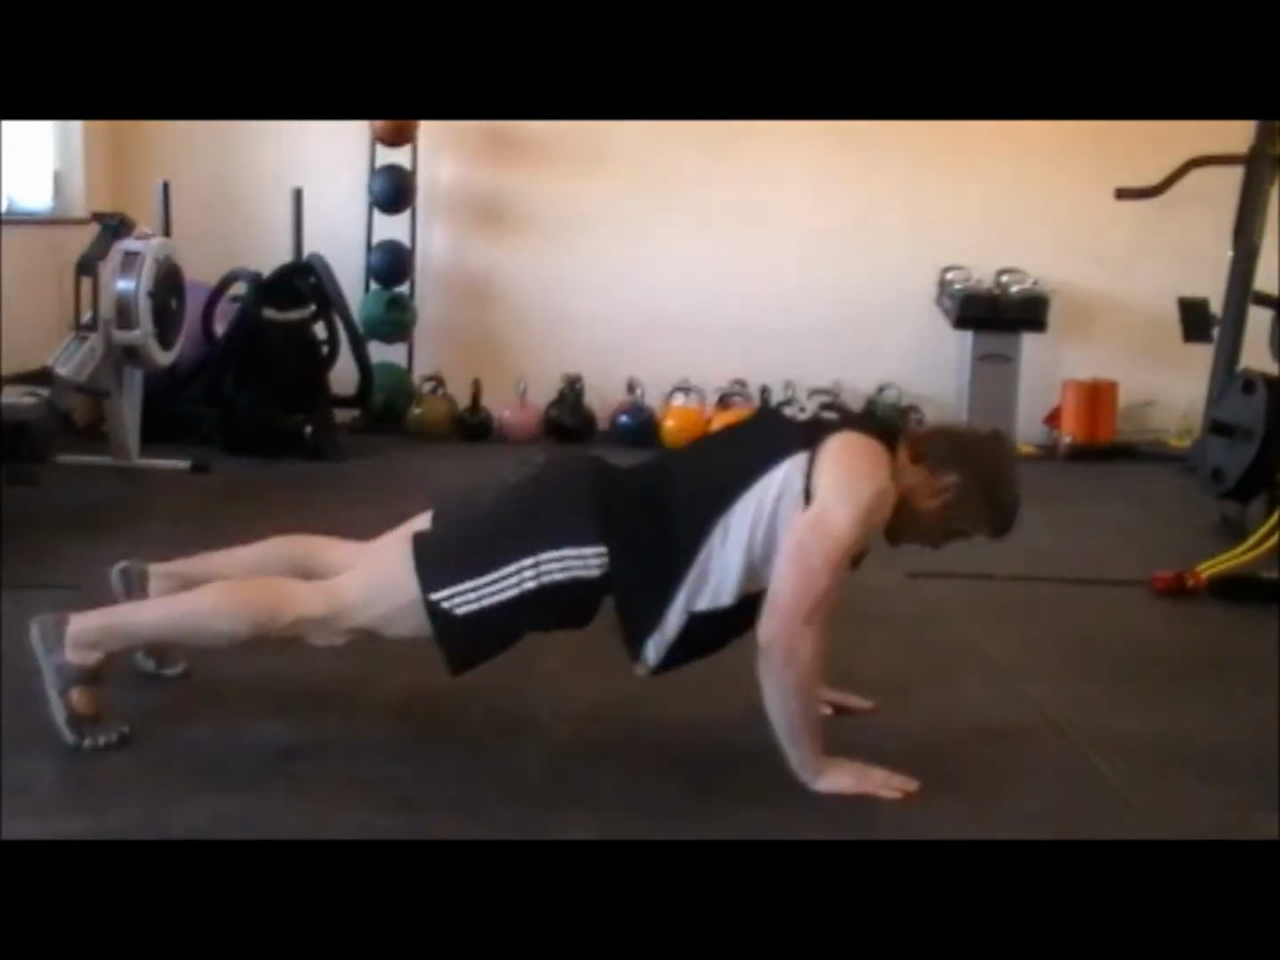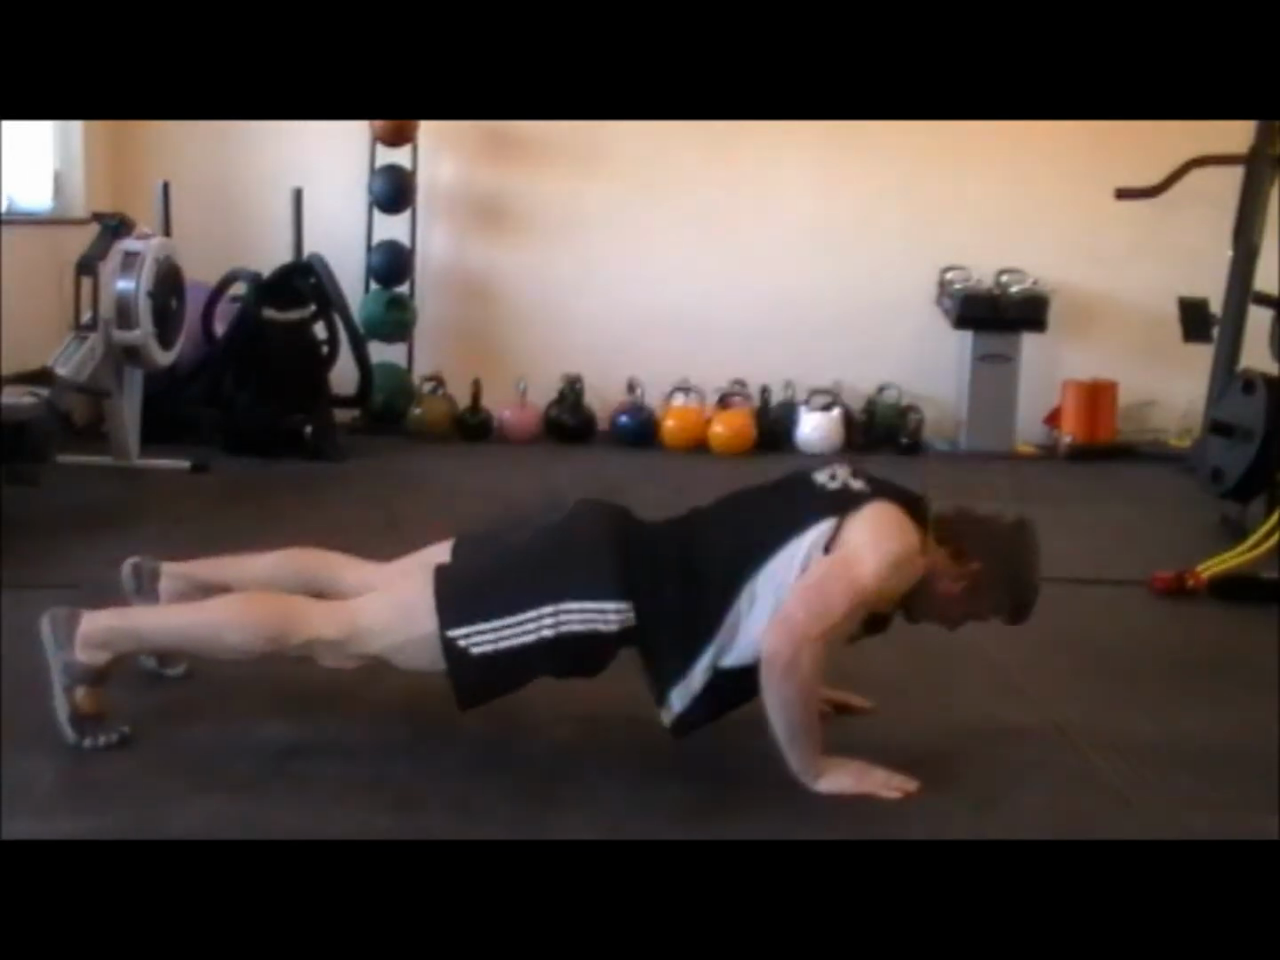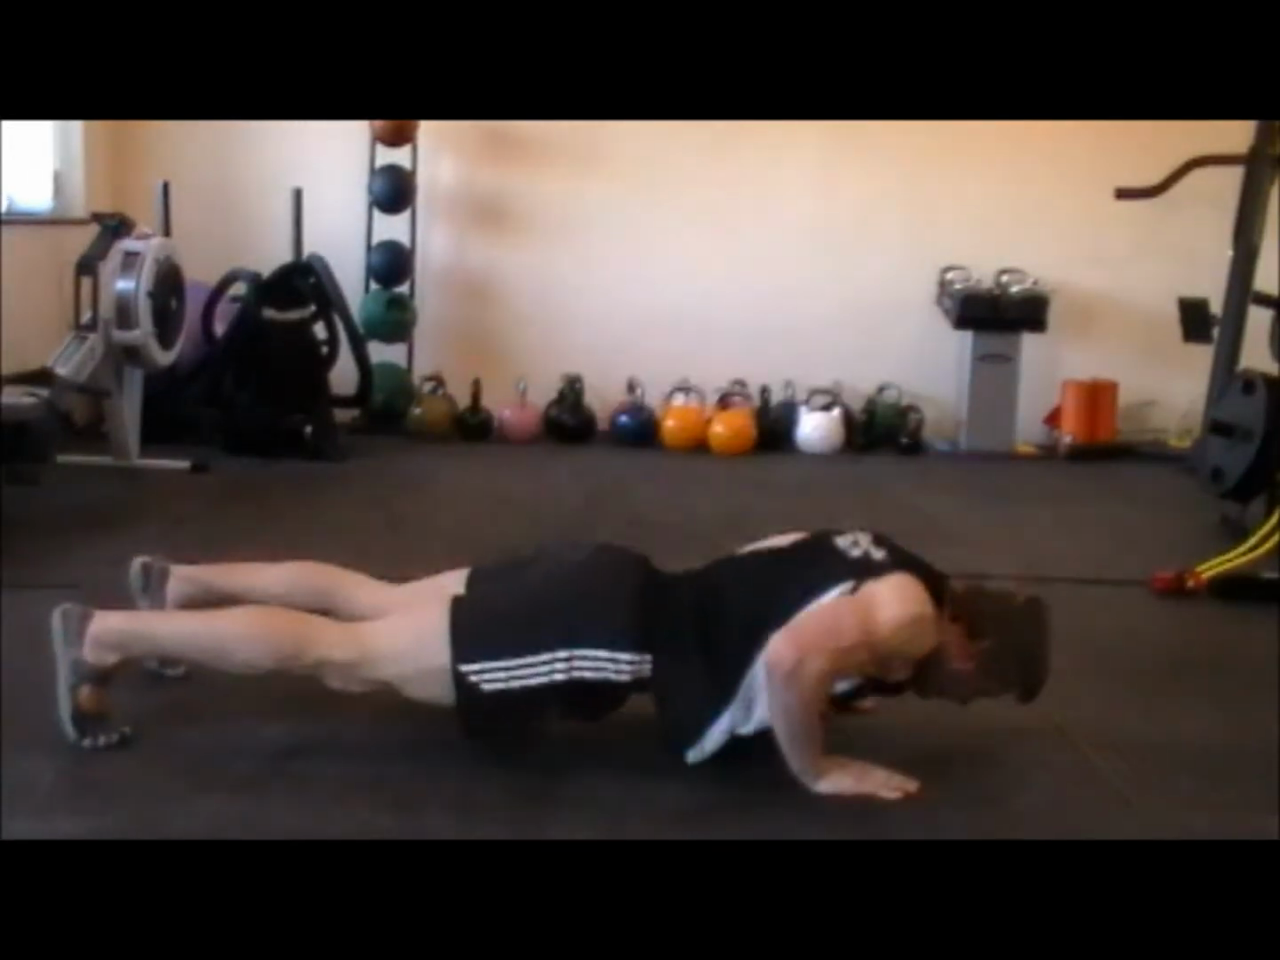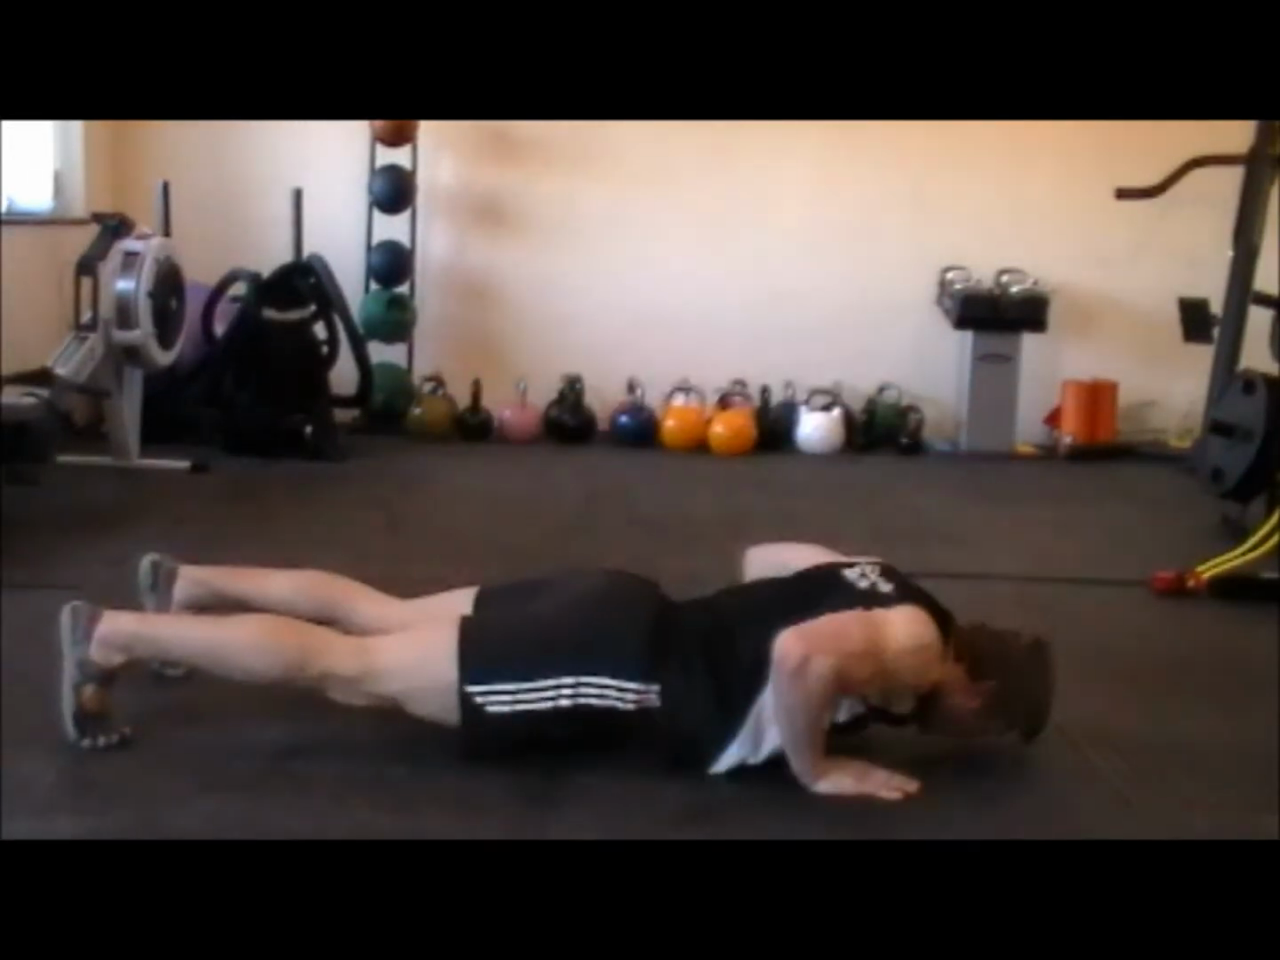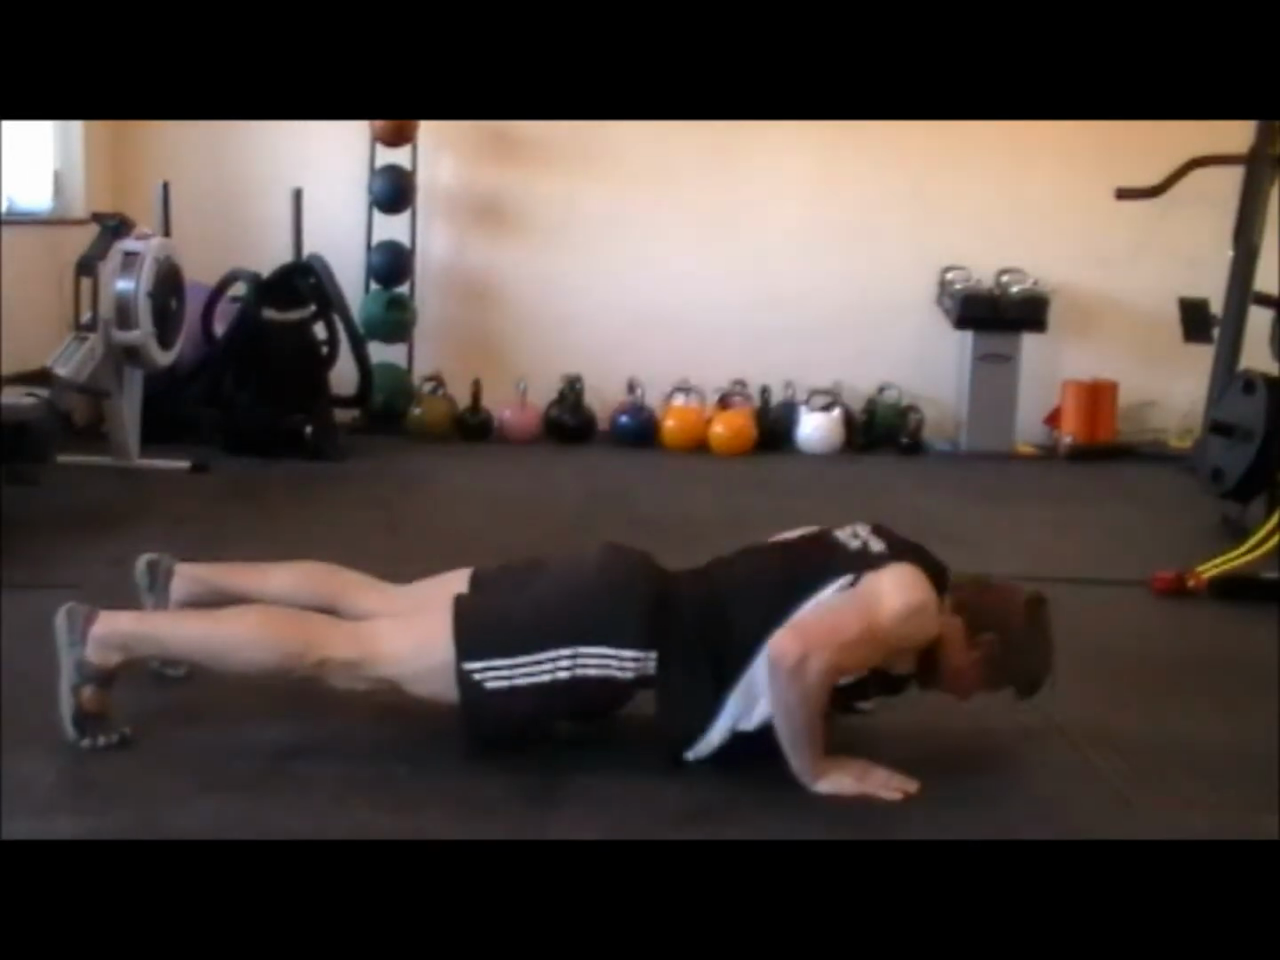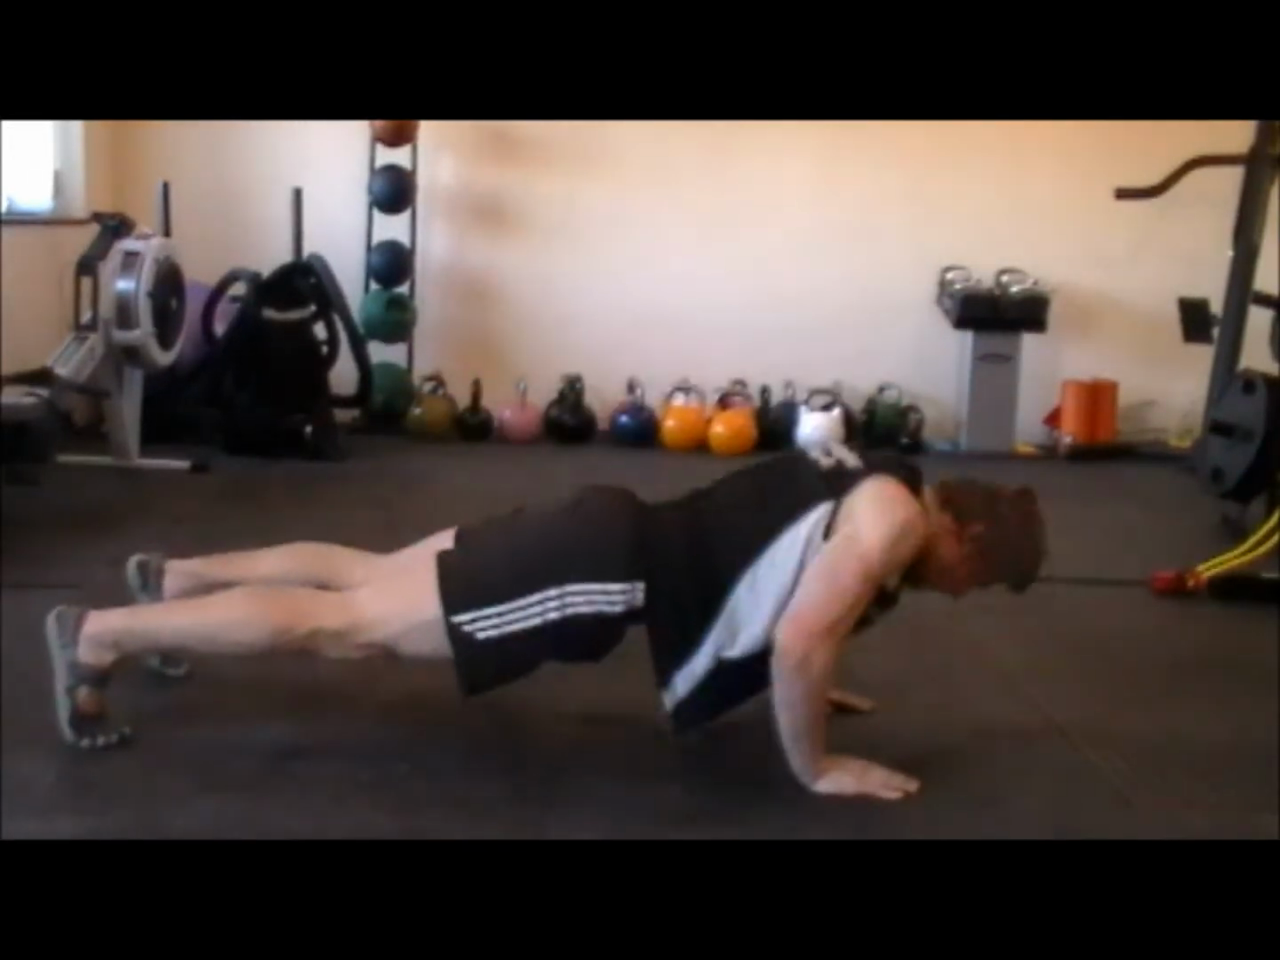
dt=0.2s
person 1, frame 1
left shoulder: (843, 449)
right shoulder: (866, 480)
left elbow: (775, 578)
right elbow: (786, 629)
left wrist: (801, 685)
right wrist: (815, 765)
left hip: (581, 507)
right hip: (578, 541)
left knee: (347, 561)
right knee: (330, 611)
left ankle: (156, 578)
right ankle: (81, 641)
person 1, frame 2
left shoulder: (867, 510)
right shoulder: (895, 546)
right elbow: (786, 648)
left wrist: (803, 691)
right wrist: (815, 767)
left hip: (598, 550)
right hip: (597, 590)
left knee: (360, 578)
right knee: (340, 633)
left ankle: (167, 581)
right ankle: (92, 639)
person 1, frame 3
left shoulder: (880, 572)
right shoulder: (909, 616)
right elbow: (789, 659)
left wrist: (811, 698)
right wrist: (817, 768)
left hip: (610, 588)
right hip: (612, 636)
left knee: (369, 601)
right knee: (351, 653)
left ankle: (175, 584)
right ankle: (101, 637)
person 1, frame 4
left shoulder: (879, 589)
right shoulder: (914, 644)
left elbow: (758, 556)
right elbow: (799, 654)
right wrist: (818, 766)
left hip: (620, 617)
right hip: (619, 665)
left knee: (380, 616)
right knee: (354, 670)
left ankle: (185, 581)
right ankle: (109, 636)
person 1, frame 5
left shoulder: (886, 569)
right shoulder: (913, 610)
right elbow: (797, 654)
left wrist: (811, 700)
right wrist: (816, 768)
left hip: (621, 594)
right hip: (619, 638)
left knee: (376, 604)
right knee: (353, 654)
left ankle: (179, 582)
right ankle: (104, 636)
person 1, frame 6
left shoulder: (873, 491)
right shoulder: (898, 519)
right elbow: (801, 642)
left wrist: (803, 679)
right wrist: (815, 765)
left hip: (606, 535)
right hip: (607, 573)
left knee: (363, 574)
right knee: (345, 623)
left ankle: (171, 578)
right ankle: (95, 639)
